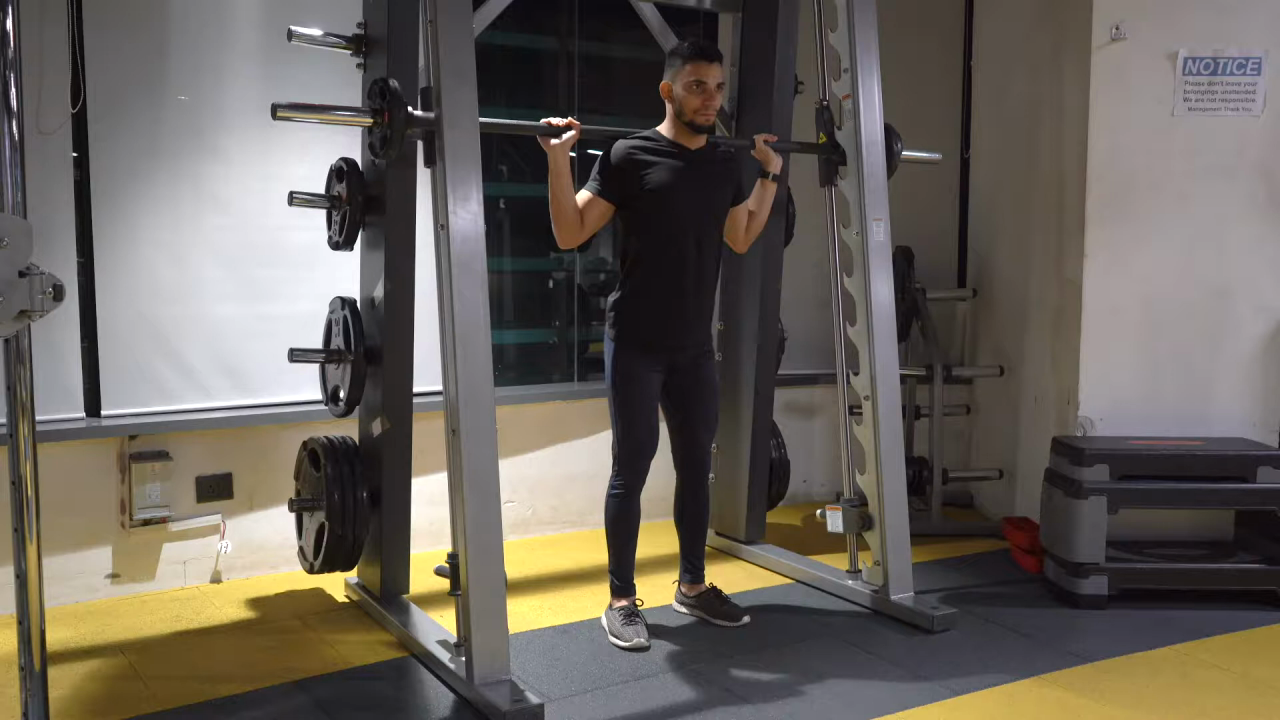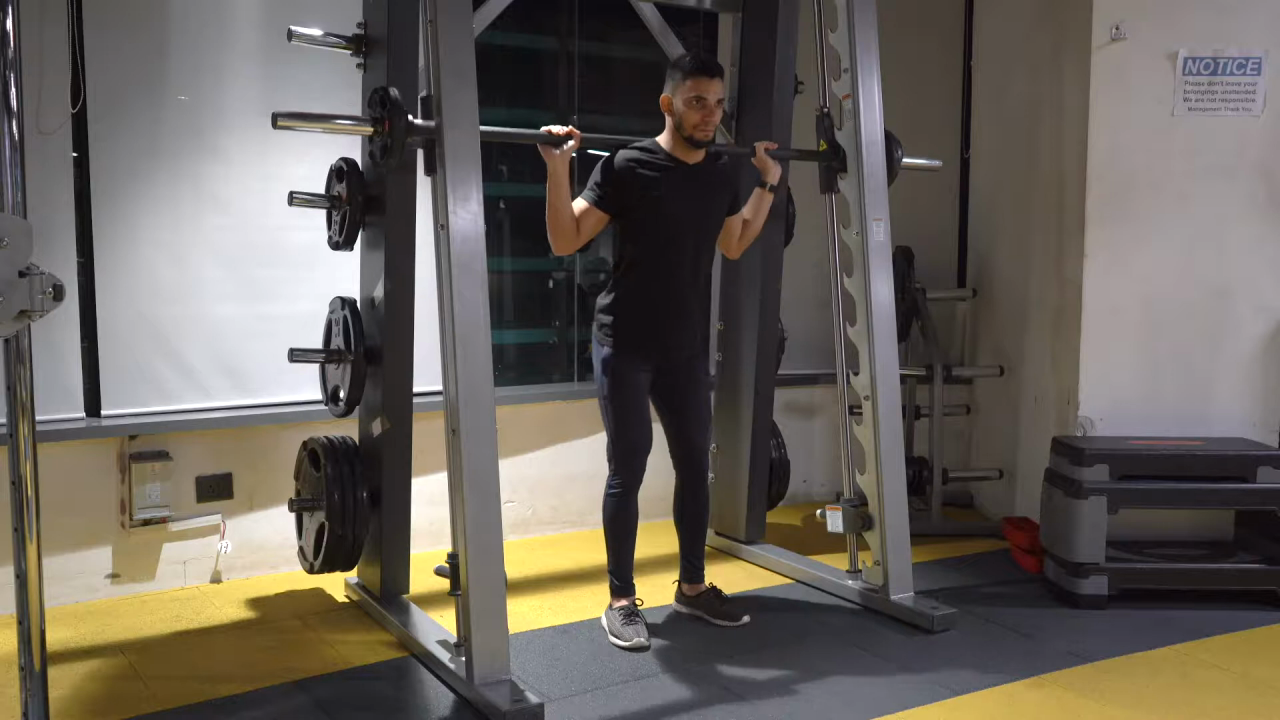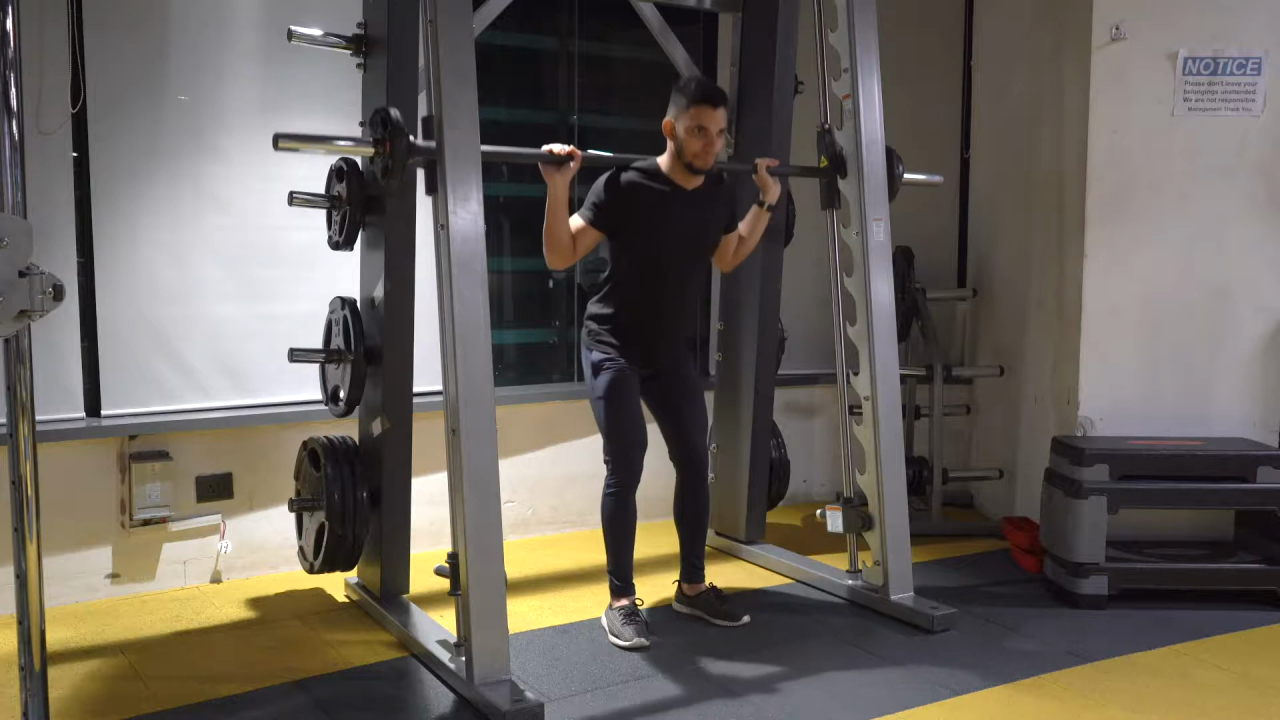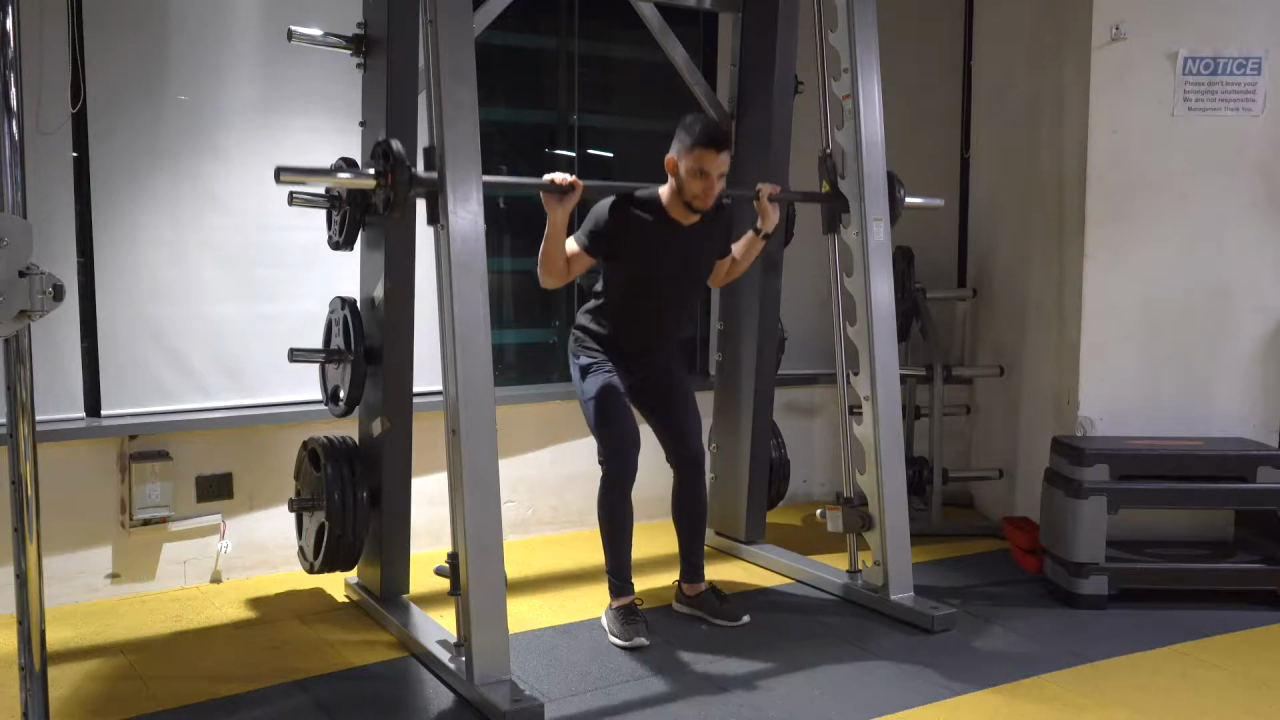
dt=0.3s
person 1, frame 1
left shoulder: (725, 165)
right shoulder: (630, 158)
left elbow: (742, 239)
right elbow: (570, 235)
left wrist: (770, 175)
right wrist: (559, 161)
left hip: (694, 346)
right hip: (637, 343)
left knee: (696, 463)
right knee: (633, 467)
left ankle: (693, 586)
right ankle: (621, 600)
person 1, frame 2
left shoulder: (722, 174)
right shoulder: (628, 168)
left elbow: (734, 245)
right elbow: (565, 241)
left wrist: (768, 184)
right wrist: (558, 168)
left hip: (685, 347)
right hip: (625, 346)
left knee: (694, 463)
right knee: (629, 468)
left ankle: (692, 586)
right ankle: (620, 600)
person 1, frame 3
left shoulder: (719, 193)
right shoulder: (625, 188)
left elbow: (727, 258)
right elbow: (558, 257)
left wrist: (766, 202)
right wrist: (558, 188)
left hip: (672, 351)
right hip: (613, 348)
left knee: (694, 459)
right knee: (626, 464)
left ankle: (693, 586)
right ankle: (621, 601)
person 1, frame 4
left shoulder: (716, 220)
right shoulder: (621, 215)
left elbow: (720, 275)
right elbow: (553, 277)
left wrist: (764, 228)
right wrist: (557, 218)
left hip: (661, 357)
right hip: (602, 354)
left knee: (690, 459)
right knee: (621, 463)
left ankle: (692, 586)
right ankle: (620, 601)
